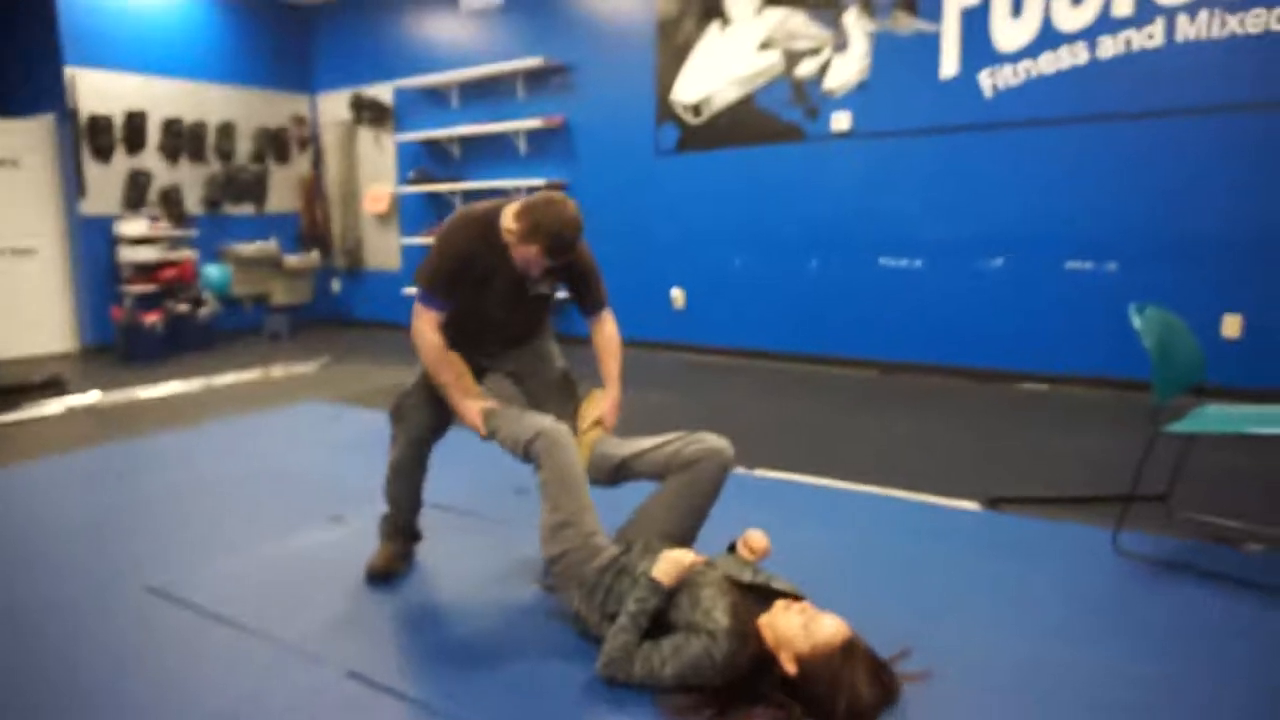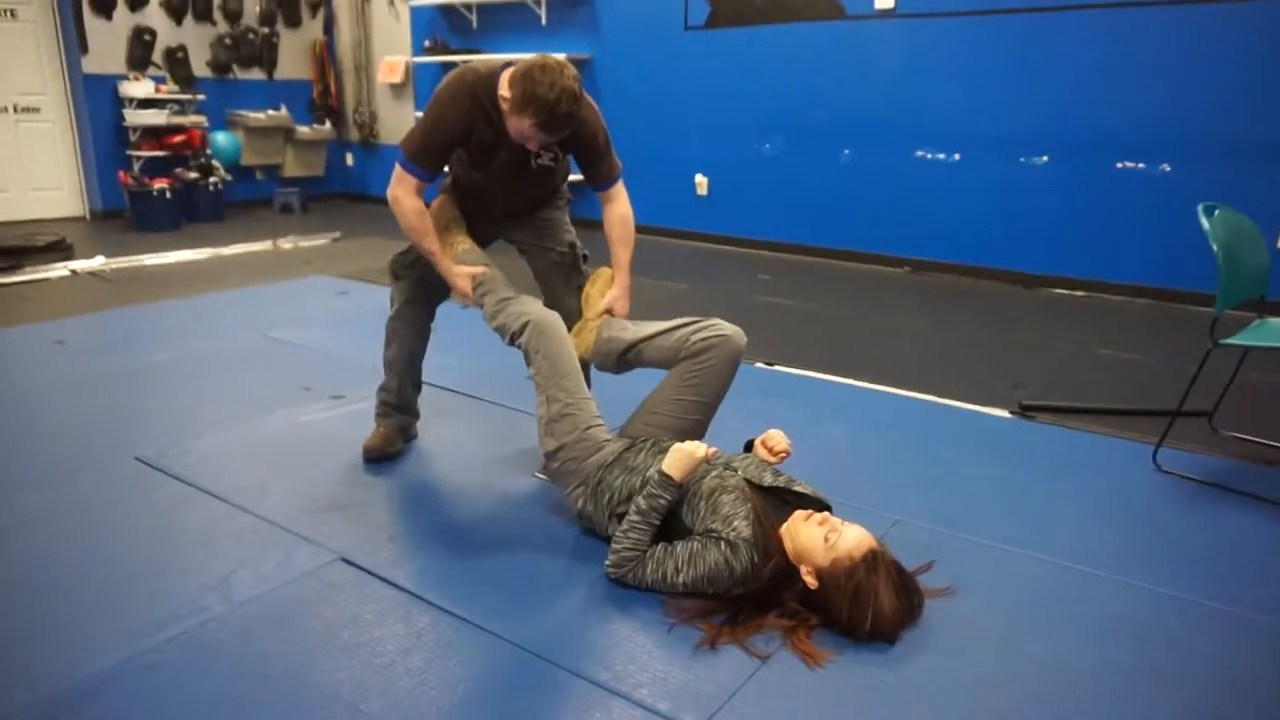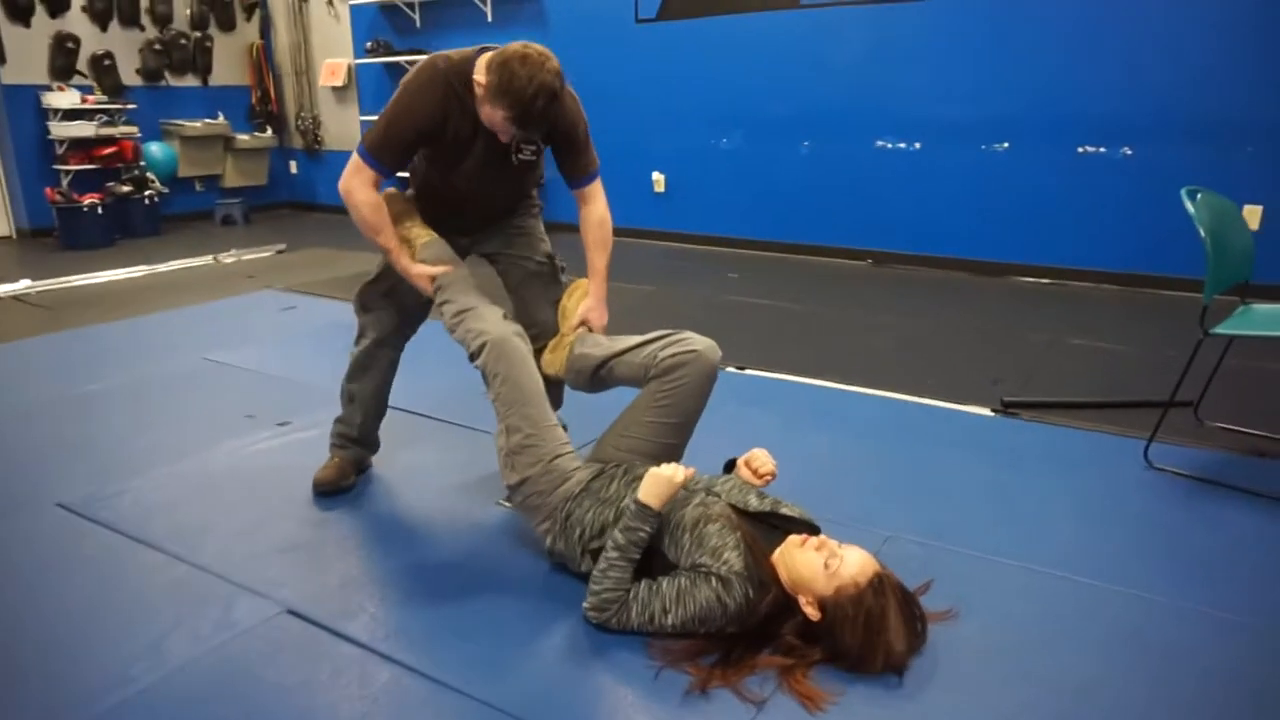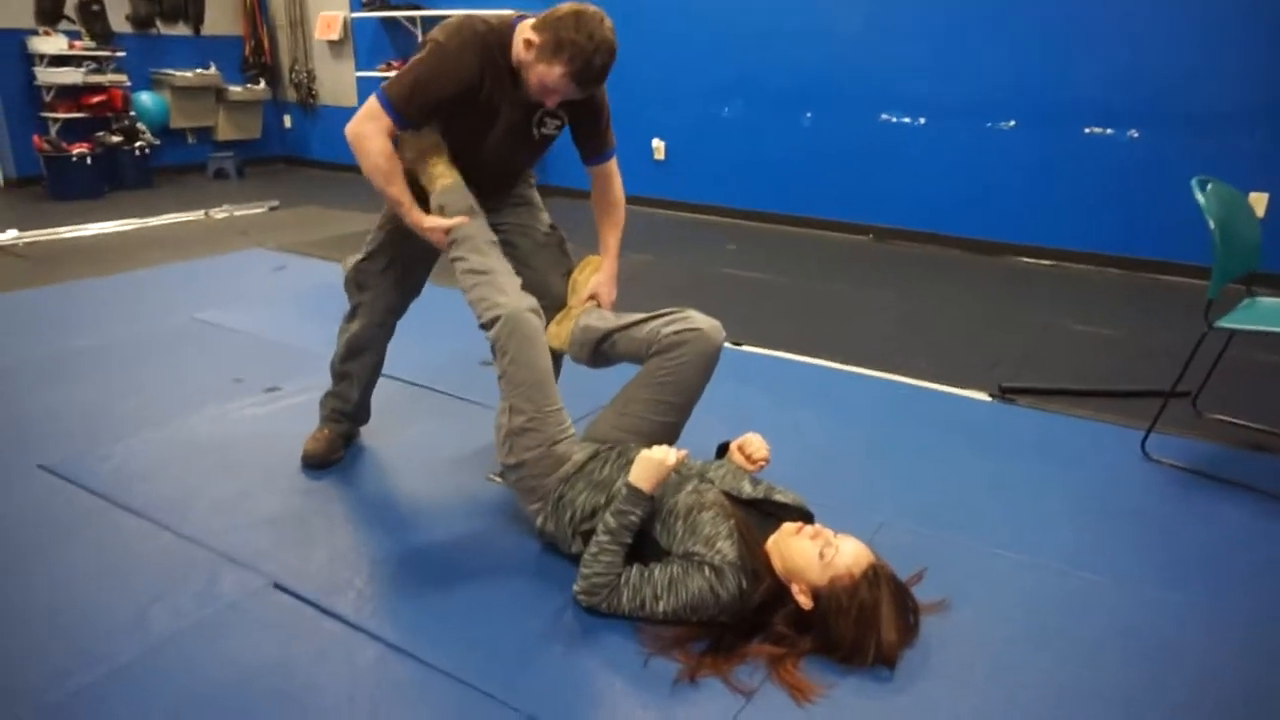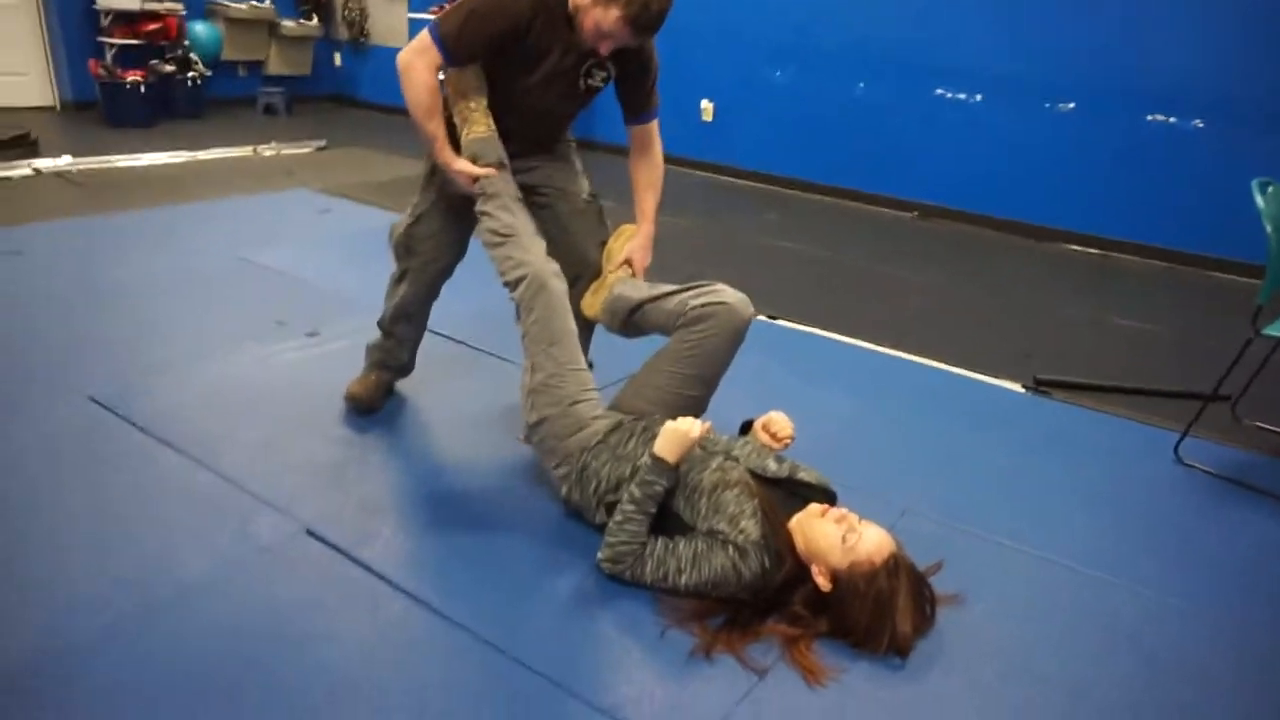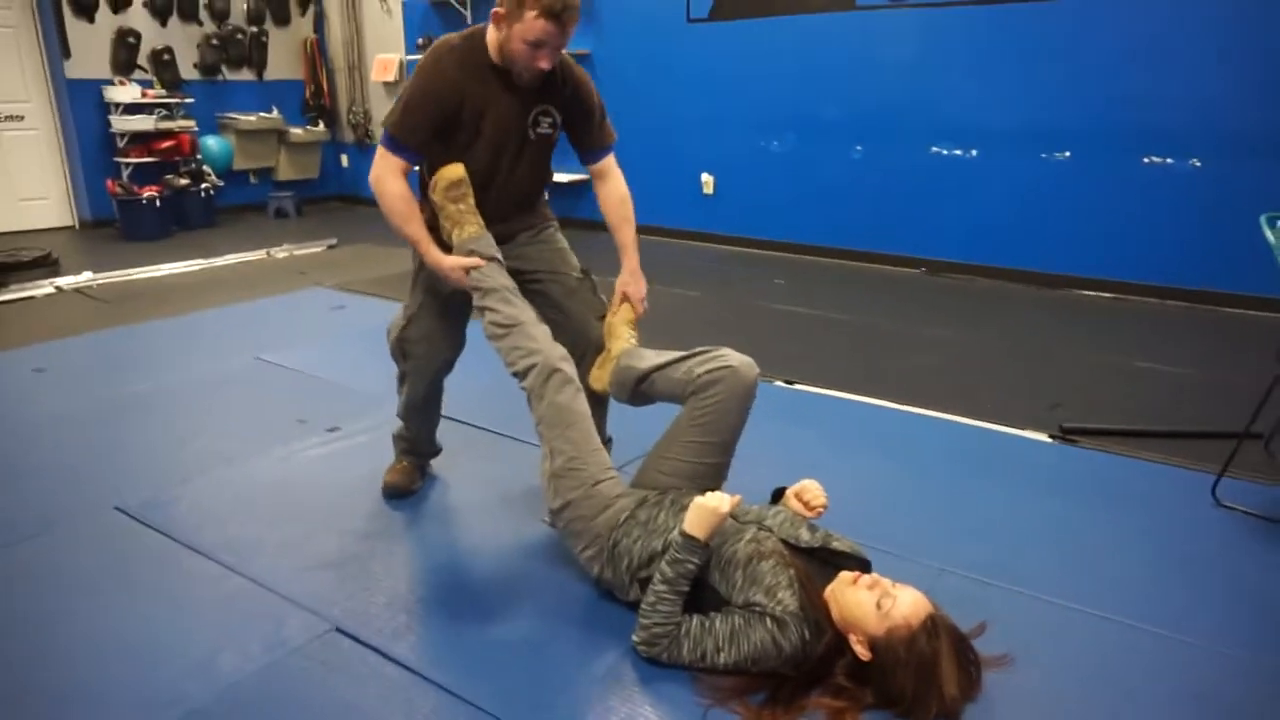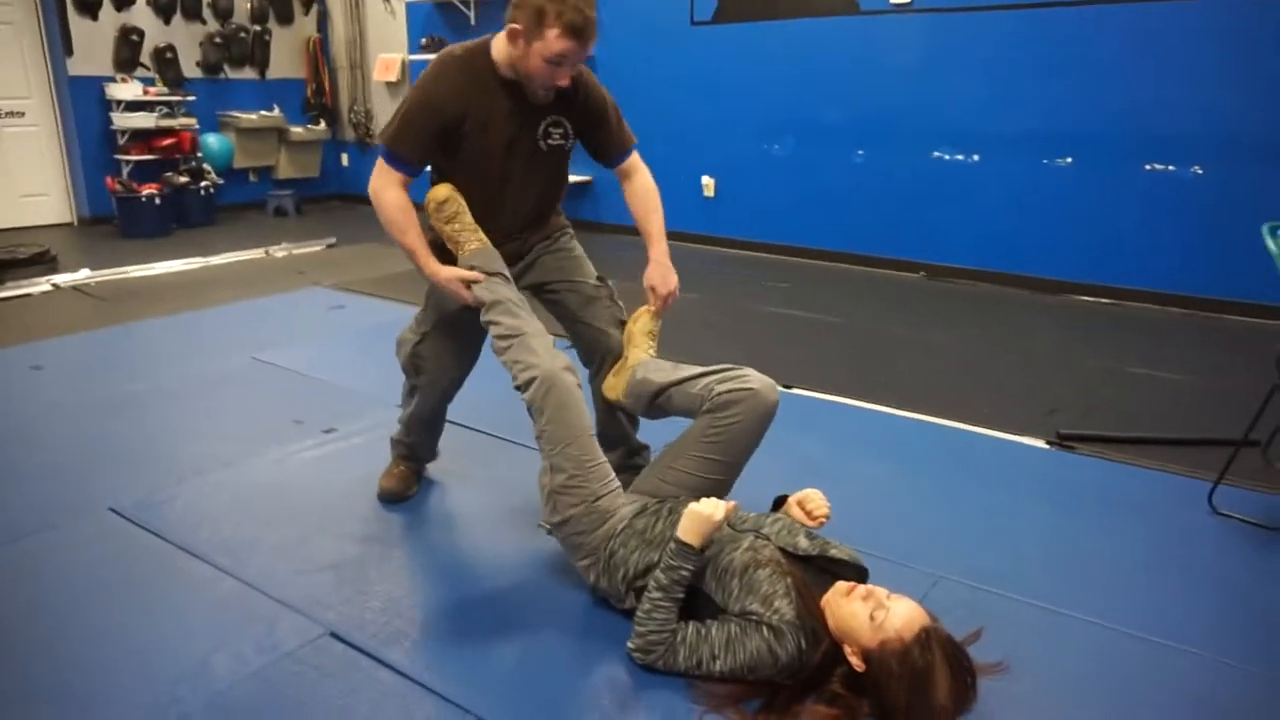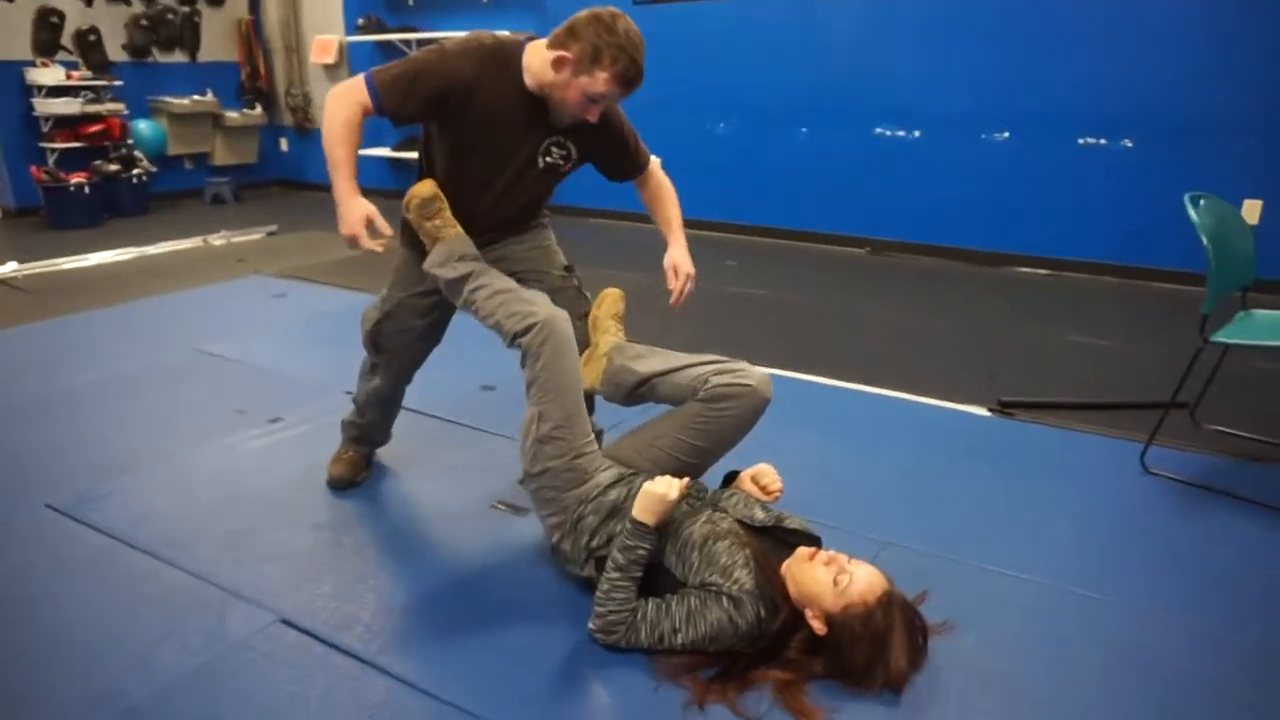
dt=0.4s
person 1, frame 1
left shoulder: (719, 648)
left elbow: (614, 664)
left wrist: (657, 583)
right wrist: (741, 555)
left hip: (598, 581)
right hip: (640, 556)
left knee: (550, 435)
right ankle: (594, 448)
person 1, frame 2
left shoulder: (739, 558)
right shoulder: (804, 504)
left elbow: (623, 565)
left wrist: (668, 475)
right wrist: (760, 452)
left hip: (602, 477)
right hip: (643, 450)
left knee: (540, 325)
right knee: (722, 339)
left ankle: (466, 253)
right ankle: (597, 336)
person 1, frame 3
left shoulder: (729, 595)
right shoulder: (779, 525)
left elbow: (604, 605)
left wrist: (645, 506)
right wrist: (743, 475)
left hip: (578, 499)
right hip: (596, 466)
left knee: (497, 342)
right knee: (694, 353)
left ankle: (426, 247)
right ankle: (572, 352)
person 1, frame 4
left shoulder: (721, 583)
right shoulder: (782, 514)
left elbow: (596, 589)
left wrist: (637, 490)
right wrist: (736, 462)
left hip: (564, 489)
right hip: (605, 456)
left knee: (514, 315)
right knee: (698, 334)
left ankle: (449, 191)
right ankle: (579, 327)
person 1, frame 5
left shoulder: (745, 561)
right shoulder: (804, 493)
left elbow: (619, 558)
left wrist: (660, 461)
right wrist: (759, 435)
left hip: (590, 457)
right hip: (635, 430)
left knee: (541, 284)
right knee: (725, 307)
left ankle: (482, 141)
right ankle: (614, 295)
person 1, frame 6
left shoulder: (782, 634)
right shoulder: (843, 565)
left elbow: (654, 639)
left wrist: (692, 537)
right wrist: (788, 502)
left hip: (617, 535)
right hip: (662, 505)
left knee: (549, 371)
right knee: (732, 371)
left ankle: (472, 242)
right ankle: (622, 364)
person 1, frame 7
left shoulder: (778, 643)
right shoulder: (840, 570)
left elbow: (651, 647)
left wrist: (686, 542)
right wrist: (790, 512)
left hip: (615, 542)
right hip: (657, 510)
left knee: (551, 377)
right knee: (753, 392)
left ankle: (476, 253)
right ankle: (637, 375)
person 1, frame 8
left shoulder: (738, 611)
right shoulder: (792, 540)
left elbow: (611, 626)
left wrist: (642, 523)
right wrist: (739, 486)
left hip: (586, 512)
right hip: (628, 482)
left knee: (547, 325)
right knee: (746, 387)
left ankle: (449, 253)
right ankle: (610, 364)
person 2, frame 1
left shoulder: (570, 250)
right shoulder: (464, 235)
left elbow: (601, 321)
right elbow: (426, 326)
left wrist: (611, 392)
right wrist: (459, 401)
left hip: (525, 345)
right hip: (459, 347)
right knee: (411, 431)
right ankle: (397, 538)
person 2, frame 2
left shoulder: (578, 114)
right shoulder: (462, 95)
left elbow: (613, 198)
right elbow: (402, 191)
left wrist: (620, 283)
right wrist: (447, 269)
left hip: (538, 209)
right hip: (467, 202)
left knee: (571, 309)
right knee: (410, 294)
right ankle: (394, 418)
person 2, frame 3
left shoulder: (558, 107)
right shoulder: (434, 84)
left elbow: (590, 198)
right elbow: (356, 183)
left wrist: (596, 291)
right wrist: (404, 263)
left hip: (509, 219)
right hip: (434, 219)
left knee: (548, 327)
right knee: (381, 326)
right ankle: (349, 449)
person 2, frame 4
left shoulder: (579, 86)
right shoulder: (462, 46)
left elbow: (605, 176)
right elbow: (364, 129)
left wrist: (607, 267)
right wrist: (413, 216)
left hip: (506, 193)
right hip: (430, 192)
left knee: (556, 298)
right knee: (374, 301)
right ankle: (339, 418)
person 2, frame 5
left shoulder: (632, 46)
left elbow: (645, 139)
right elbow: (415, 63)
left wrist: (645, 233)
right wrist: (446, 157)
left hip: (546, 152)
left knee: (589, 264)
right knee: (423, 261)
right ankle: (384, 366)
person 2, frame 6
left shoulder: (568, 81)
right shoulder: (445, 70)
left elbow: (606, 175)
right elbow: (386, 175)
left wrist: (630, 267)
right wrist: (432, 256)
left hip: (529, 230)
left knee: (590, 339)
right knee: (423, 354)
right ankle: (412, 451)
person 2, frame 7
left shoulder: (580, 89)
right shoulder: (451, 82)
left elbow: (631, 173)
right elbow: (387, 184)
left wrist: (658, 254)
right wrist: (433, 266)
left hip: (545, 241)
left knee: (613, 347)
right knee: (433, 364)
left ankle: (625, 469)
right ankle: (409, 456)
person 2, frame 8
left shoulder: (598, 115)
right shoulder: (465, 66)
left elbow: (648, 174)
right elbow: (345, 99)
left wrist: (676, 242)
right wrist: (347, 197)
left hip: (518, 234)
left knee: (576, 340)
right knee: (392, 345)
right ankle: (360, 440)
